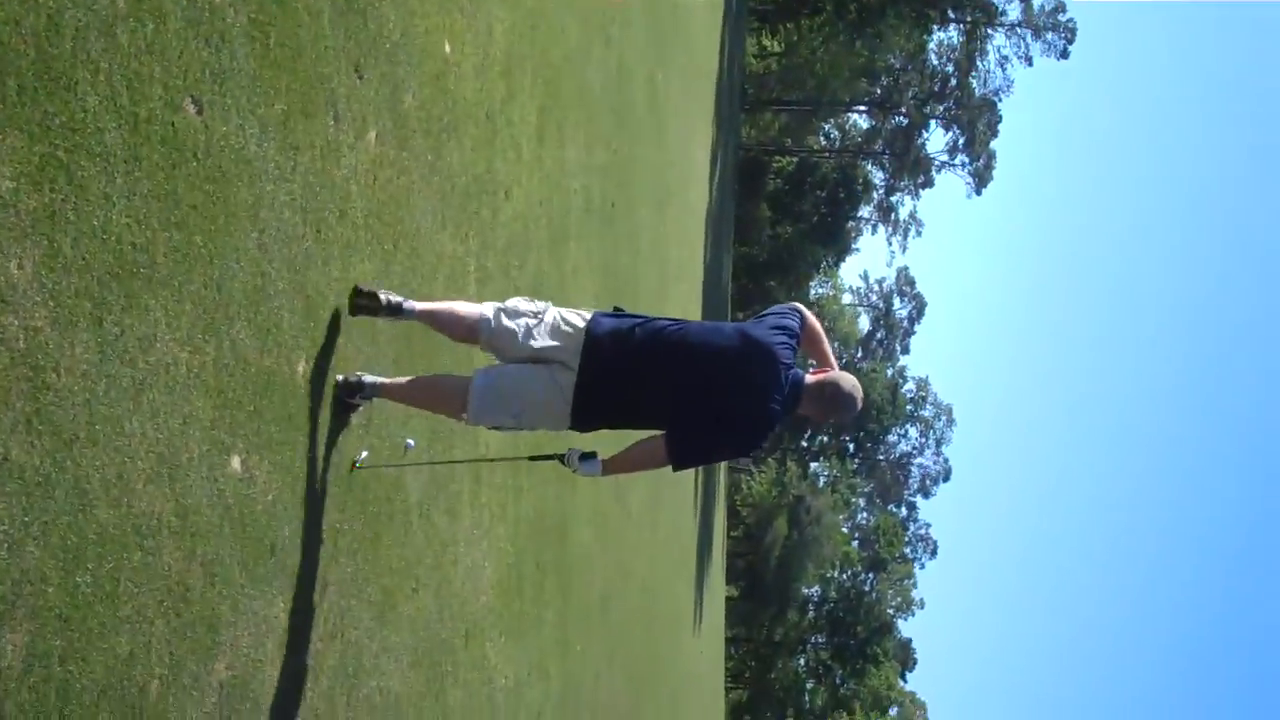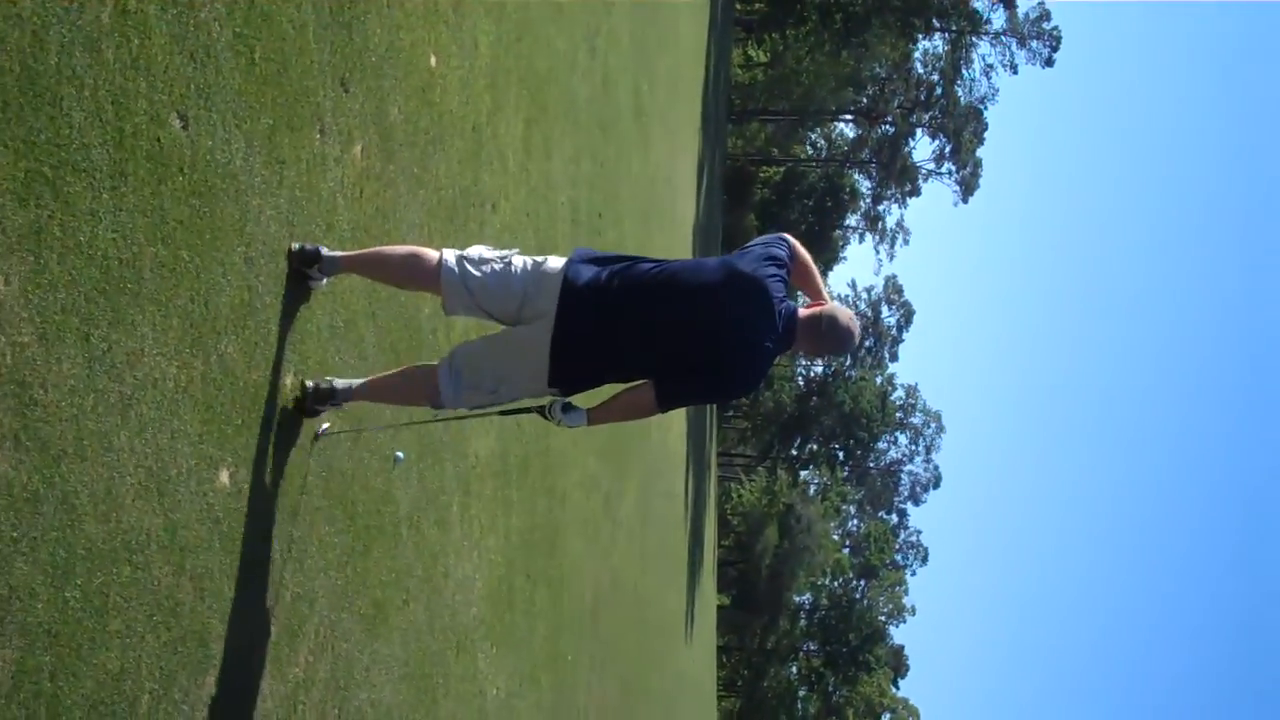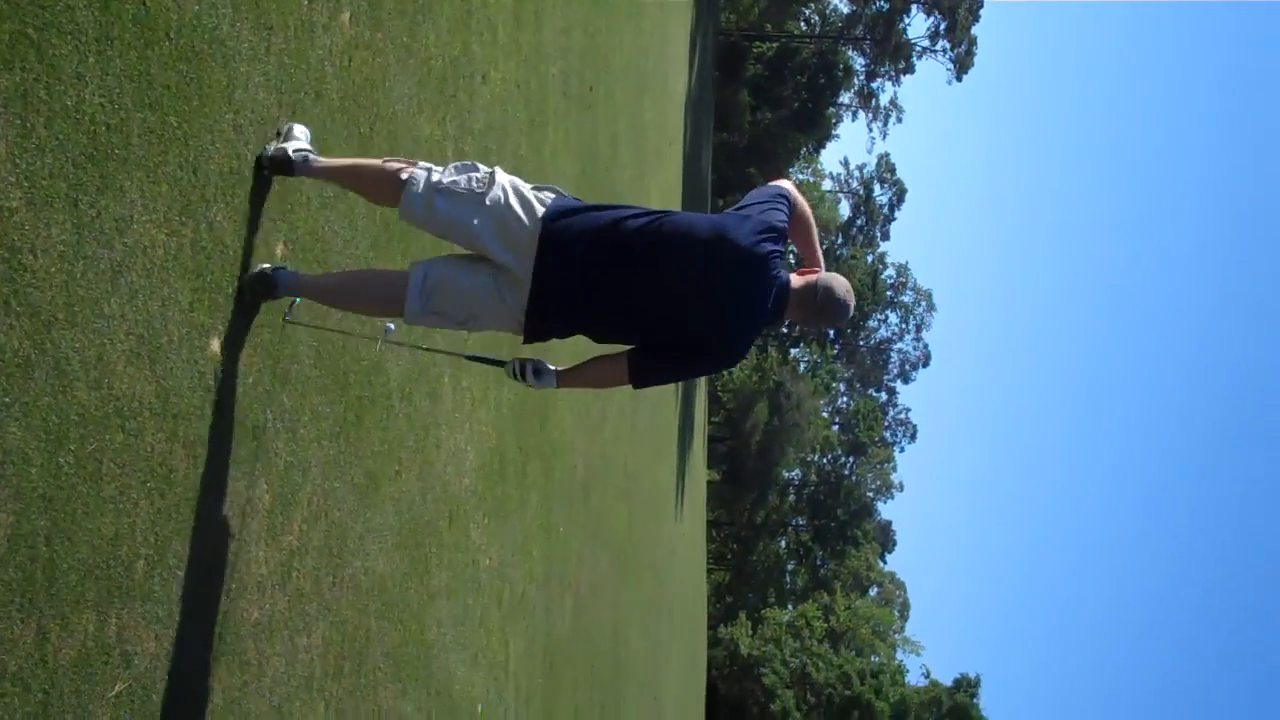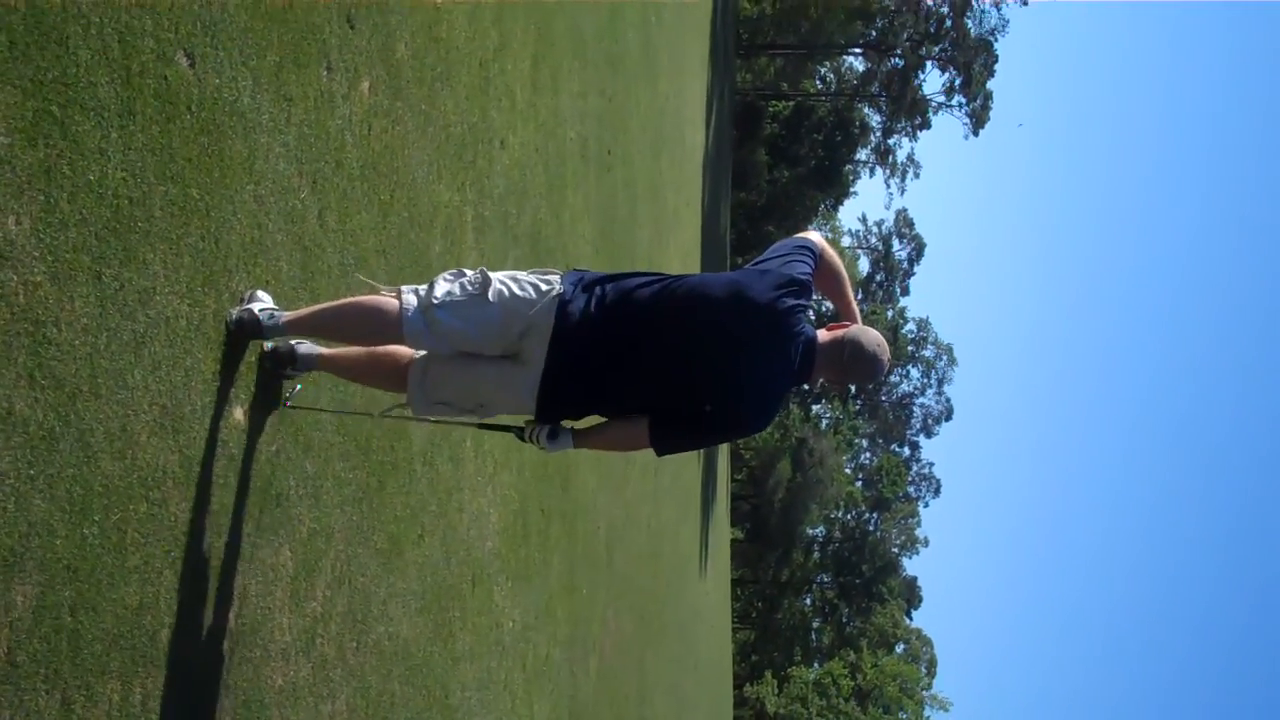
dt=0.7s
person 1, frame 1
left shoulder: (776, 337)
right shoulder: (750, 428)
left elbow: (801, 311)
right elbow: (668, 447)
left wrist: (831, 364)
right wrist: (602, 467)
left hip: (596, 332)
right hip: (586, 397)
left knee: (487, 321)
right knee: (474, 396)
person 1, frame 2
left shoulder: (766, 267)
right shoulder: (743, 371)
left elbow: (789, 240)
right elbow: (654, 394)
left wrist: (822, 299)
right wrist: (585, 418)
left hip: (569, 279)
right hip: (566, 358)
left knee: (441, 268)
right knee: (451, 382)
left ankle: (331, 260)
right ankle: (349, 391)
person 1, frame 3
left shoulder: (761, 230)
right shoulder: (729, 342)
left elbow: (785, 187)
right elbow: (633, 367)
left wrist: (815, 261)
right wrist: (557, 378)
left hip: (553, 222)
right hip: (542, 302)
left knee: (426, 188)
right knee: (415, 294)
left ankle: (307, 160)
right ankle: (295, 283)
person 1, frame 4
left shoulder: (784, 286)
right shoulder: (755, 407)
left elbow: (814, 241)
right elbow: (650, 430)
left wrist: (853, 322)
right wrist: (571, 439)
left hip: (563, 303)
right hip: (558, 389)
left knee: (411, 313)
right knee: (421, 378)
left ankle: (277, 320)
right ankle: (309, 359)
